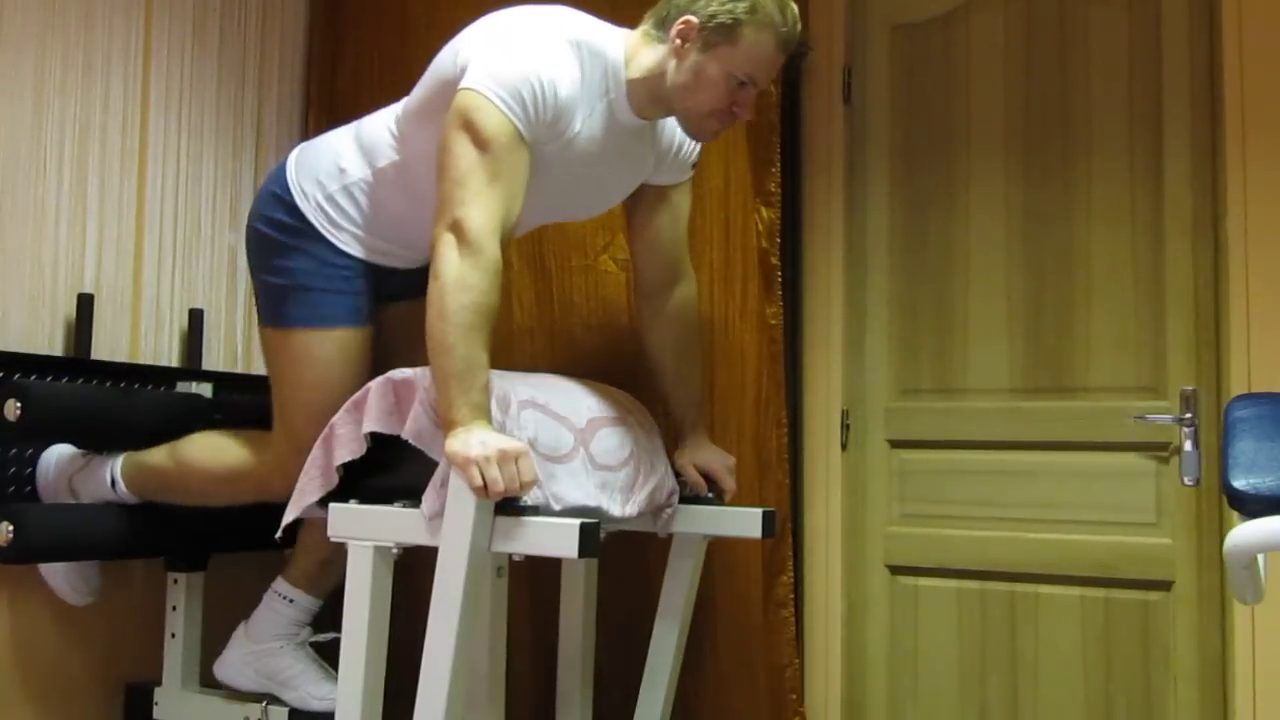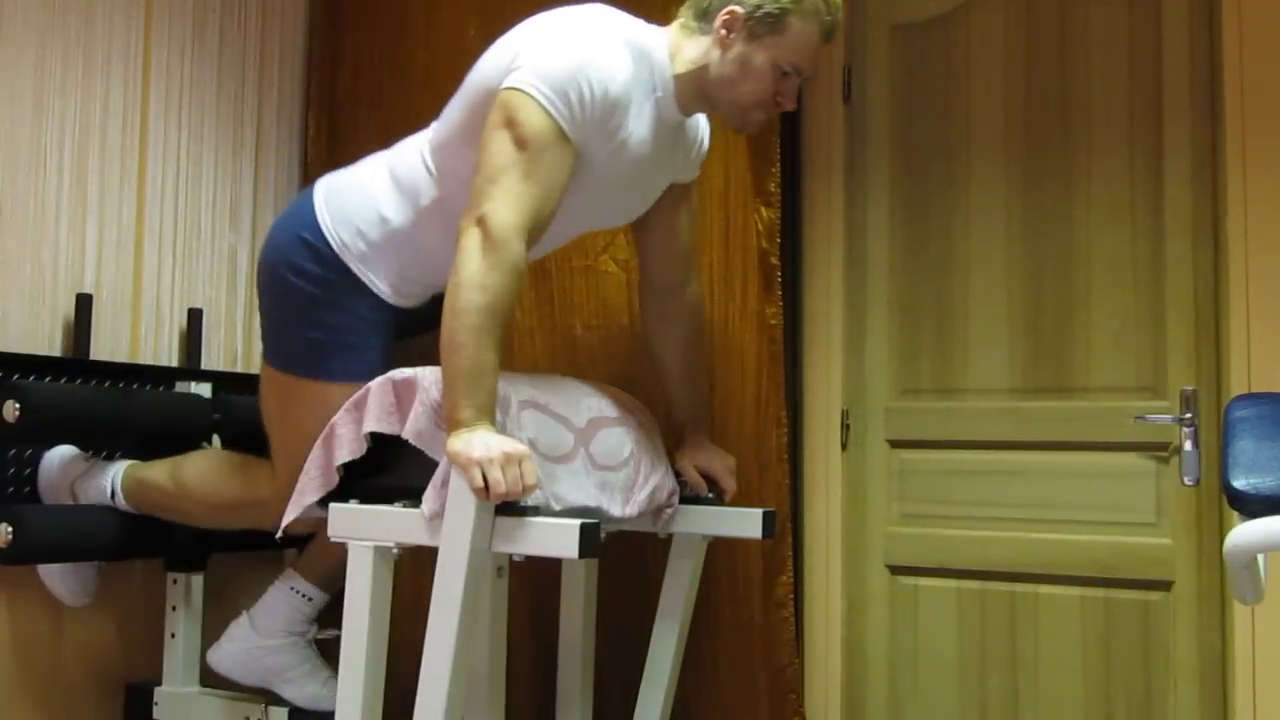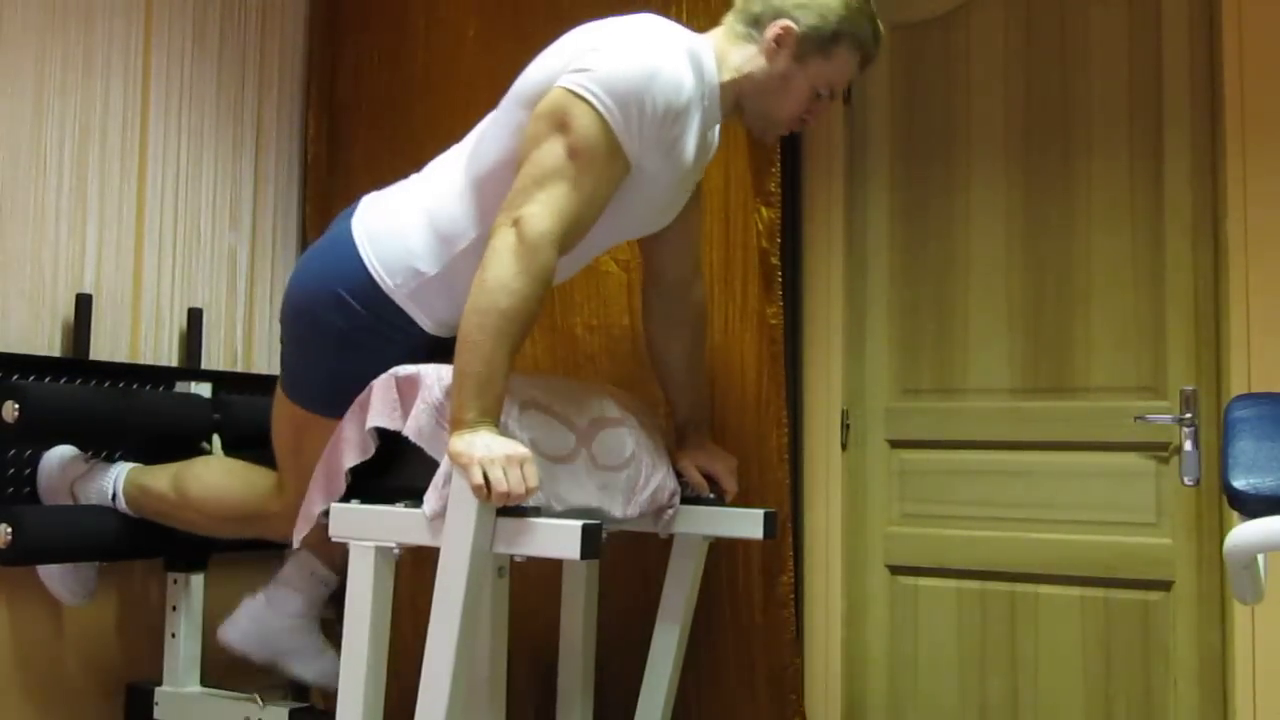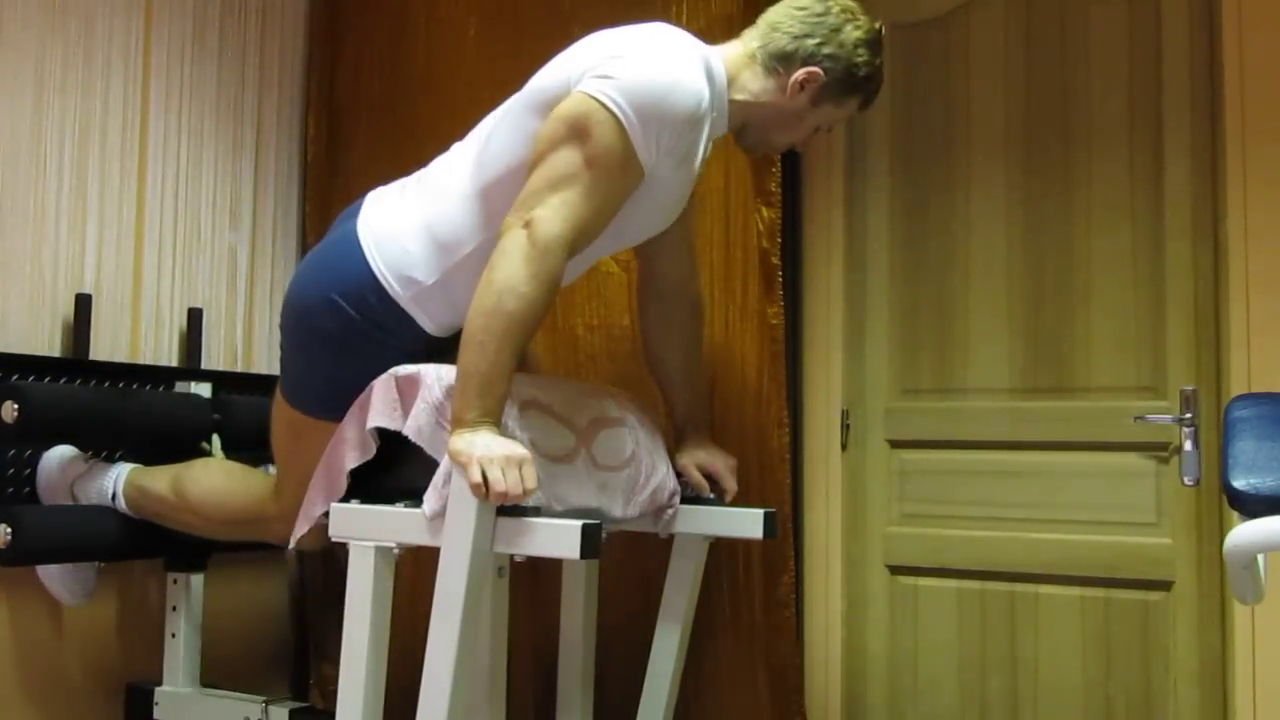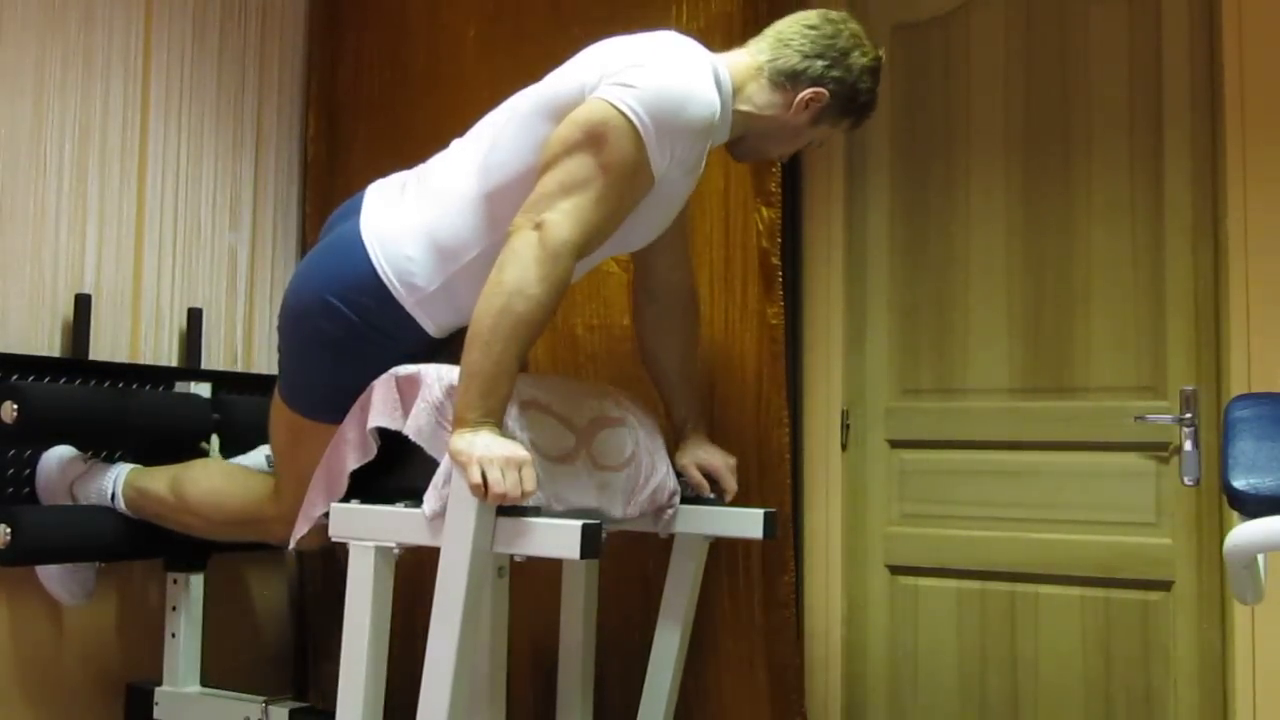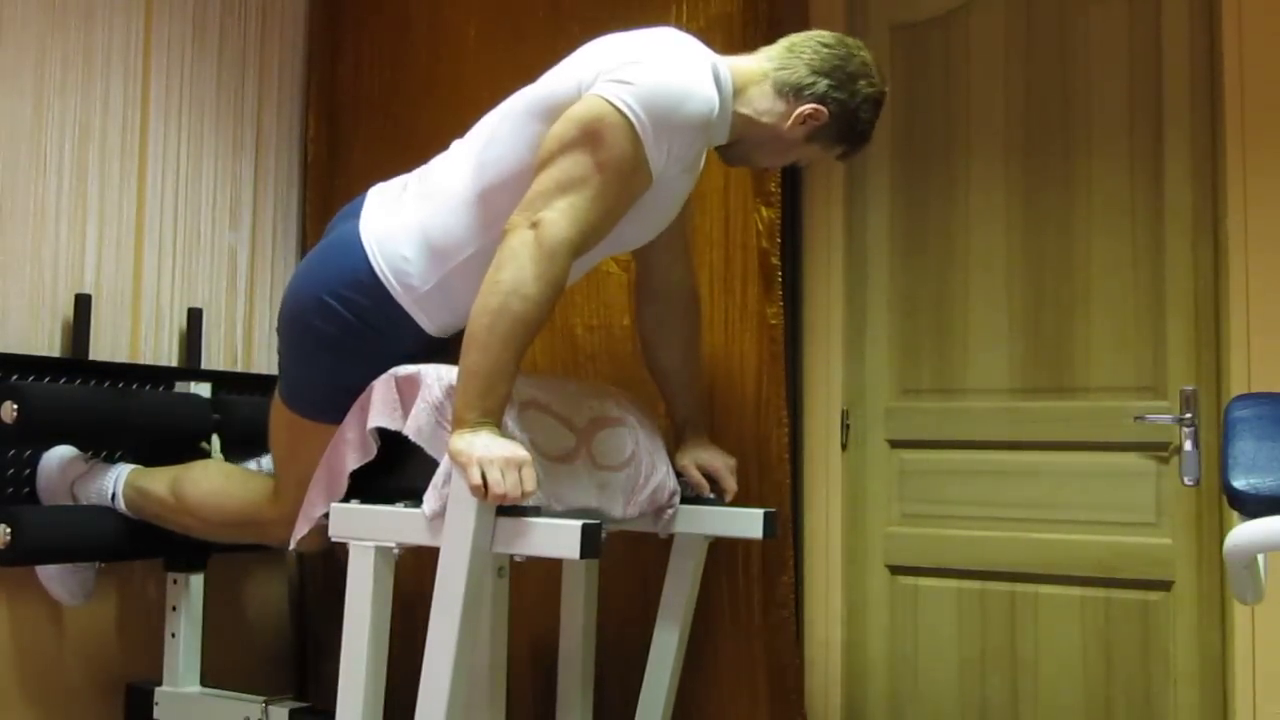
dt=0.3s
person 1, frame 1
left shoulder: (669, 137)
left elbow: (667, 288)
right elbow: (468, 239)
left wrist: (692, 434)
right wrist: (467, 424)
left hip: (405, 250)
right hip: (322, 219)
right knee: (304, 461)
left ankle: (269, 641)
right ankle: (89, 478)
person 1, frame 2
left shoulder: (685, 130)
left elbow: (671, 289)
right elbow: (494, 237)
left wrist: (692, 433)
right wrist: (469, 425)
left hip: (413, 281)
right hip: (338, 257)
right knee: (304, 488)
left ankle: (268, 636)
right ankle: (89, 481)
person 1, frame 3
left shoulder: (700, 115)
right shoulder: (641, 68)
left elbow: (675, 290)
right elbow: (526, 238)
left wrist: (692, 434)
right wrist: (472, 428)
left hip: (426, 303)
right hip: (367, 289)
right knee: (305, 507)
left ankle: (282, 615)
right ankle: (92, 482)
person 1, frame 4
left shoulder: (691, 111)
right shoulder: (660, 83)
left elbow: (669, 287)
right elbow: (535, 239)
left wrist: (693, 431)
right wrist: (473, 427)
left hip: (404, 273)
right hip: (368, 293)
right knee: (300, 511)
left ankle: (295, 462)
right ankle: (89, 481)
person 1, frame 5
left shoulder: (686, 109)
right shoulder: (676, 93)
left elbow: (664, 287)
right elbow: (543, 243)
left wrist: (691, 430)
right wrist: (475, 426)
left hip: (396, 255)
right hip: (366, 294)
right knee: (299, 514)
left ankle: (290, 444)
right ankle: (93, 480)
person 1, frame 6
left shoulder: (687, 112)
right shoulder: (672, 88)
left elbow: (667, 286)
right elbow: (539, 239)
left wrist: (689, 431)
right wrist: (475, 427)
left hip: (407, 273)
right hip: (366, 295)
right knee: (299, 517)
left ankle: (280, 458)
right ankle: (96, 481)
